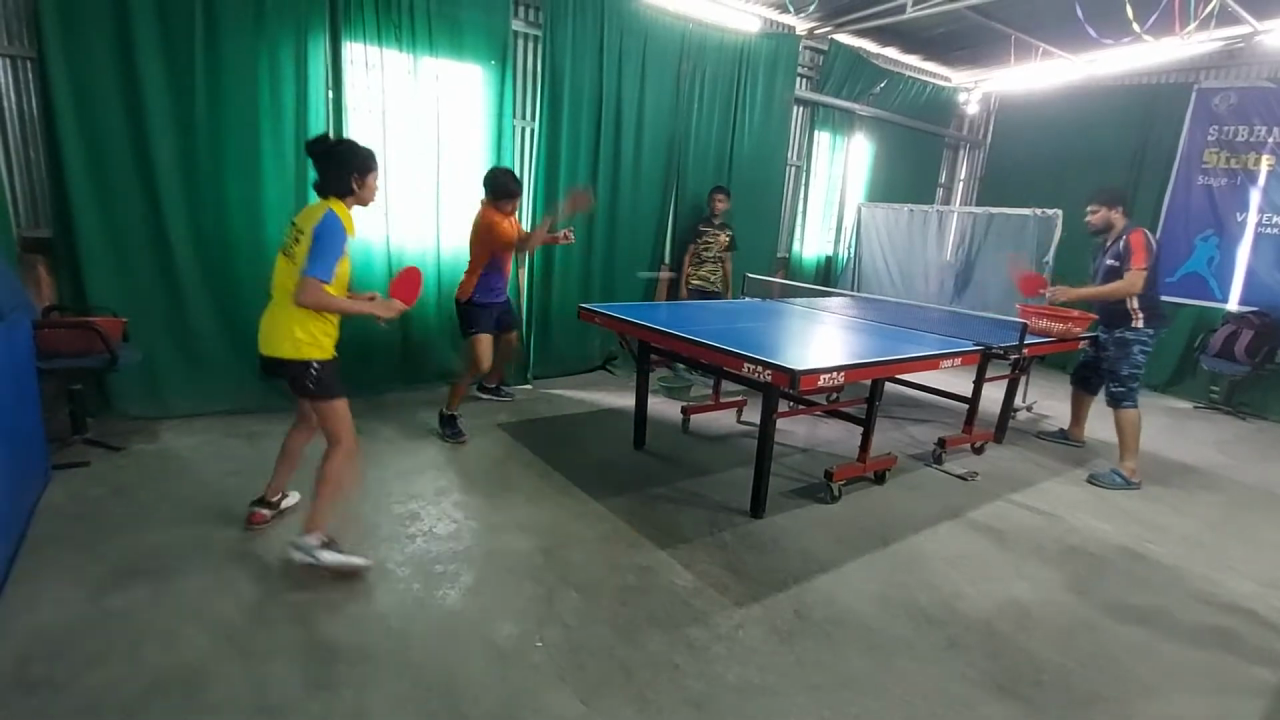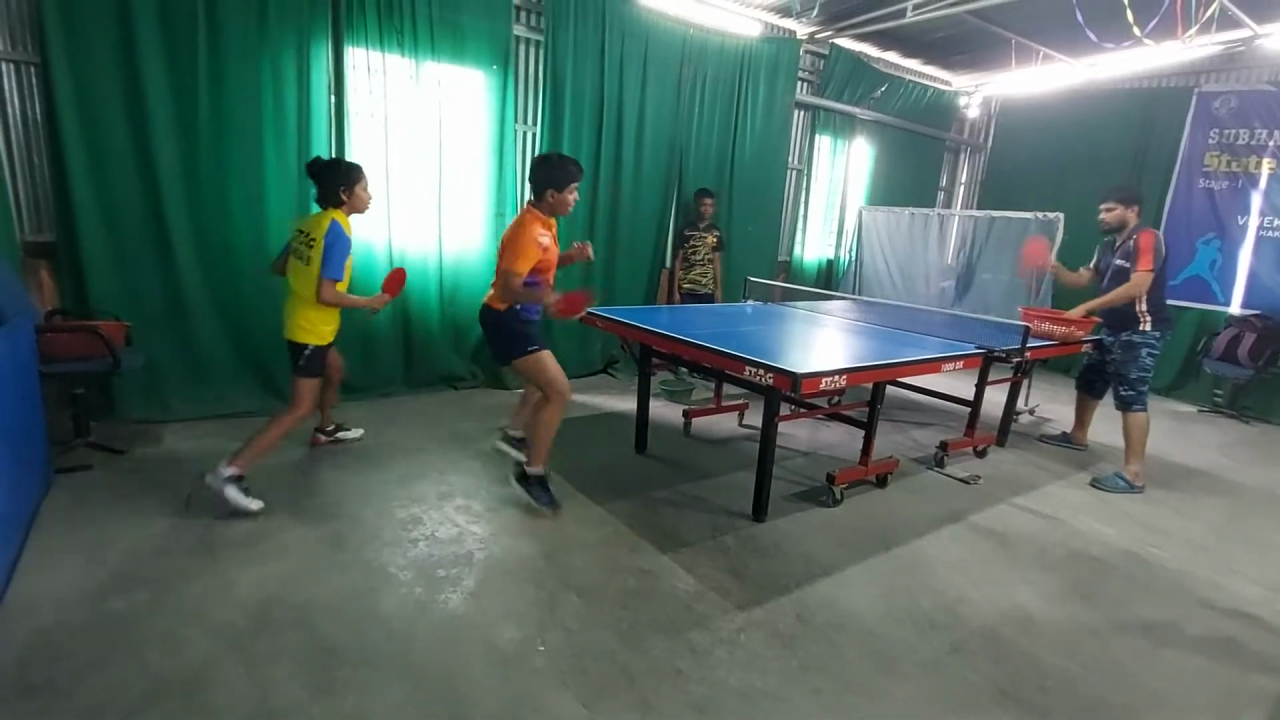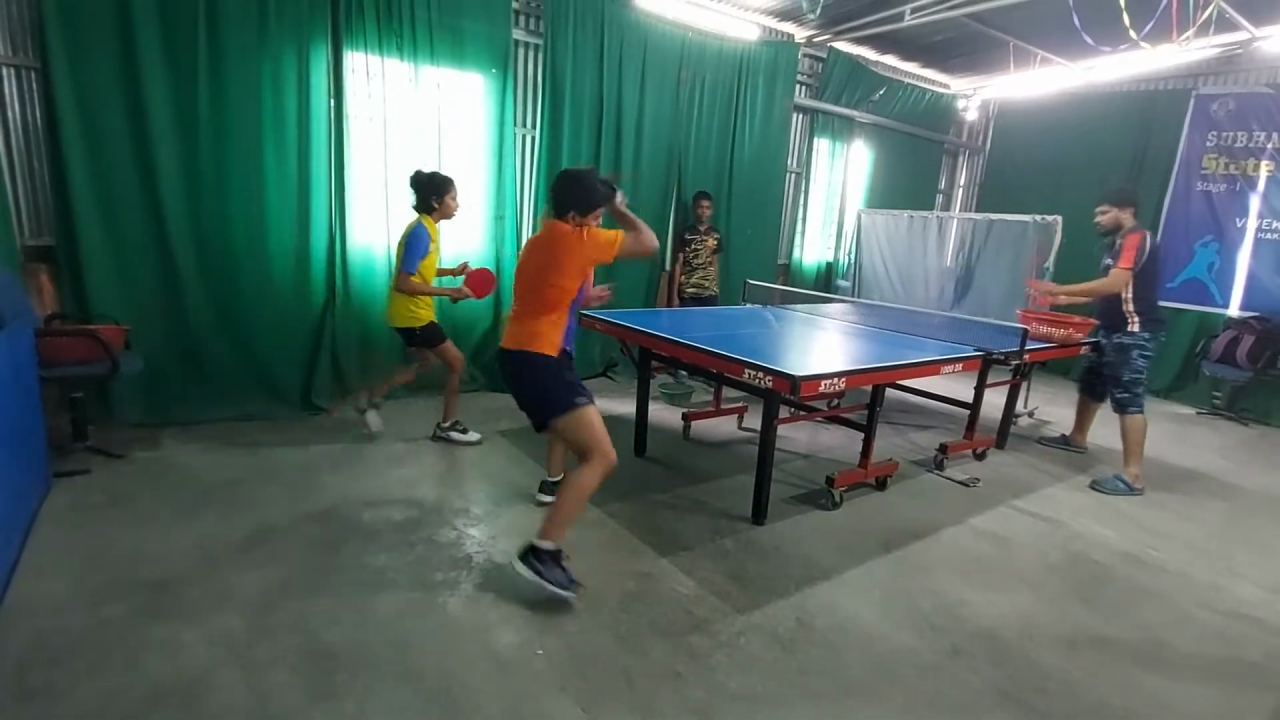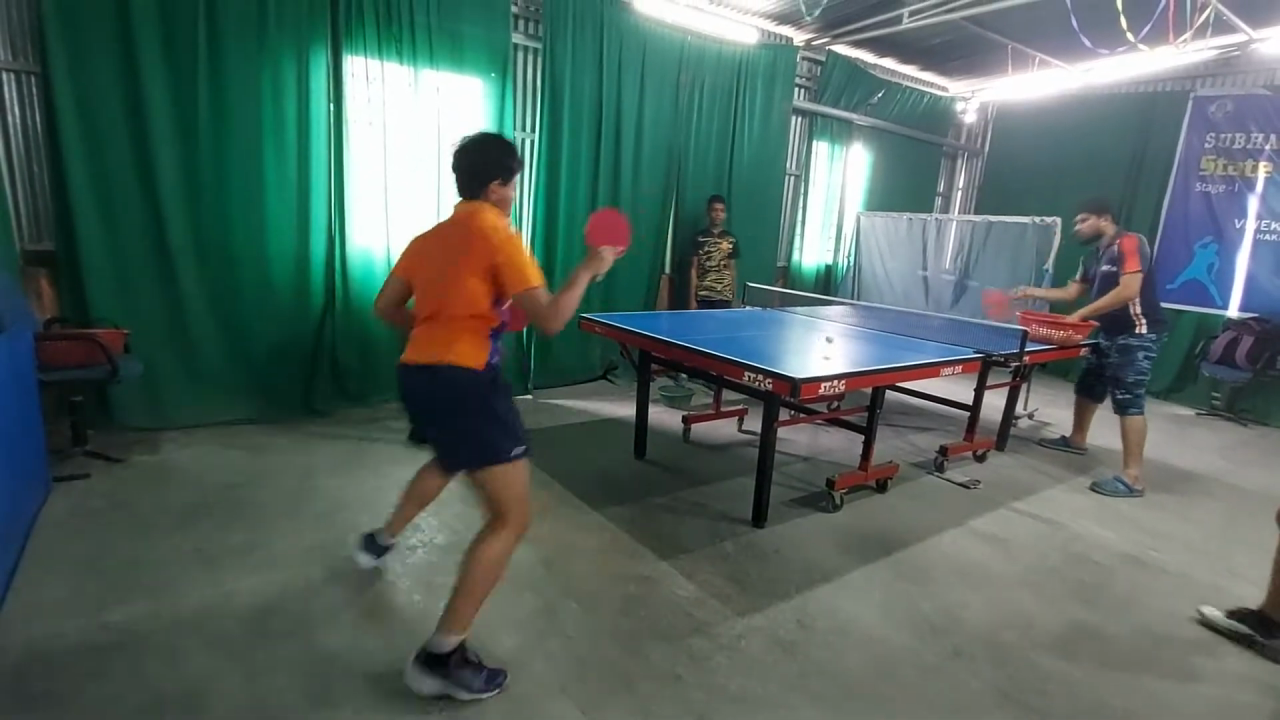
dt=0.5s
person 1, frame 1
left shoulder: (505, 215)
right shoulder: (488, 220)
left elbow: (519, 242)
right elbow: (521, 244)
left wrist: (554, 237)
right wrist: (553, 216)
left hip: (496, 296)
right hip: (474, 300)
left knee: (510, 348)
right knee: (481, 364)
left ankle: (489, 385)
right ankle: (448, 414)
person 1, frame 2
left shoulder: (546, 223)
right shoulder: (527, 232)
right elbow: (508, 288)
left wrist: (572, 256)
right wrist: (541, 297)
left hip: (515, 316)
right hip: (507, 317)
left knee: (539, 379)
right knee: (559, 390)
left ankle: (515, 434)
right ankle: (533, 474)
person 1, frame 3
left shoulder: (536, 242)
right shoulder: (579, 241)
right elbow: (649, 244)
left wrist: (584, 295)
right wrist: (622, 210)
left hip: (514, 357)
right hip: (539, 361)
left knee: (571, 419)
right knee: (602, 458)
left ankle: (559, 485)
right ankle: (543, 550)
person 1, frame 4
left shoulder: (429, 239)
right shoulder: (500, 238)
left elbow: (385, 309)
right elbow: (550, 320)
right wrist: (589, 269)
left hip: (416, 373)
right hip: (464, 380)
left knee: (450, 459)
right knee: (510, 518)
left ankle: (383, 539)
person 2, frame 1
left shoulder: (312, 215)
right shoulder: (333, 225)
right elbow: (307, 295)
left wrist: (349, 299)
right wrist: (370, 309)
left hip: (280, 342)
right hip: (302, 347)
left knee: (309, 420)
right knee: (343, 442)
left ankle: (269, 500)
right ankle: (314, 539)
person 2, frame 2
left shoulder: (310, 223)
right shoulder: (338, 233)
left elbow: (279, 267)
right elbow: (326, 295)
right wrist: (368, 302)
left hip: (305, 325)
right hip: (311, 331)
left knee: (335, 372)
right knee: (300, 408)
left ankle: (326, 429)
right ankle: (229, 472)
person 2, frame 3
left shoulder: (427, 229)
right shoulder: (420, 233)
right elbow: (404, 283)
left wrist: (451, 272)
right wrist: (447, 293)
left hip: (414, 313)
right hip: (412, 315)
left knee: (422, 364)
right knee: (456, 363)
left ankle: (370, 399)
right ankle: (448, 425)
person 2, frame 4
left shoulder: (486, 240)
right shoulder: (463, 240)
left hip: (475, 309)
right hip: (458, 311)
left knee: (488, 357)
right knee: (476, 361)
left ankle: (482, 401)
person 3, frame 1
left shoulder: (1138, 239)
right shoulder: (1106, 244)
left elbow: (1132, 286)
left wrist: (1077, 293)
right wrist: (1067, 294)
left hip: (1134, 329)
right hip: (1109, 328)
left knee: (1122, 394)
right knee: (1083, 378)
left ankle: (1129, 470)
right ankle: (1075, 432)
person 3, frame 2
left shoulder: (1147, 240)
right shoulder: (1108, 245)
left elbow: (1137, 287)
right elbow: (1082, 280)
left wrist: (1086, 307)
right wrist: (1057, 270)
left hip: (1140, 333)
right hip: (1111, 330)
left knee: (1131, 398)
right knee: (1088, 383)
left ankle: (1133, 474)
right ankle: (1078, 435)
person 3, frame 3
left shoulder: (1138, 239)
right shoulder: (1118, 243)
left elbow: (1114, 285)
left wrist: (1057, 289)
right wrist: (1066, 298)
left hip: (1135, 333)
right hip: (1112, 331)
left knee: (1128, 400)
right knee: (1091, 385)
left ankle: (1132, 476)
right ankle: (1077, 437)
person 3, frame 4
left shoulder: (1129, 243)
right shoulder: (1094, 254)
left elbow: (1128, 290)
right elbow: (1071, 292)
left wrist: (1081, 315)
right wrist: (1032, 292)
left hip: (1137, 334)
right hip: (1110, 333)
left knee: (1128, 401)
right knee: (1087, 386)
left ankle: (1132, 477)
right ankle: (1077, 439)
